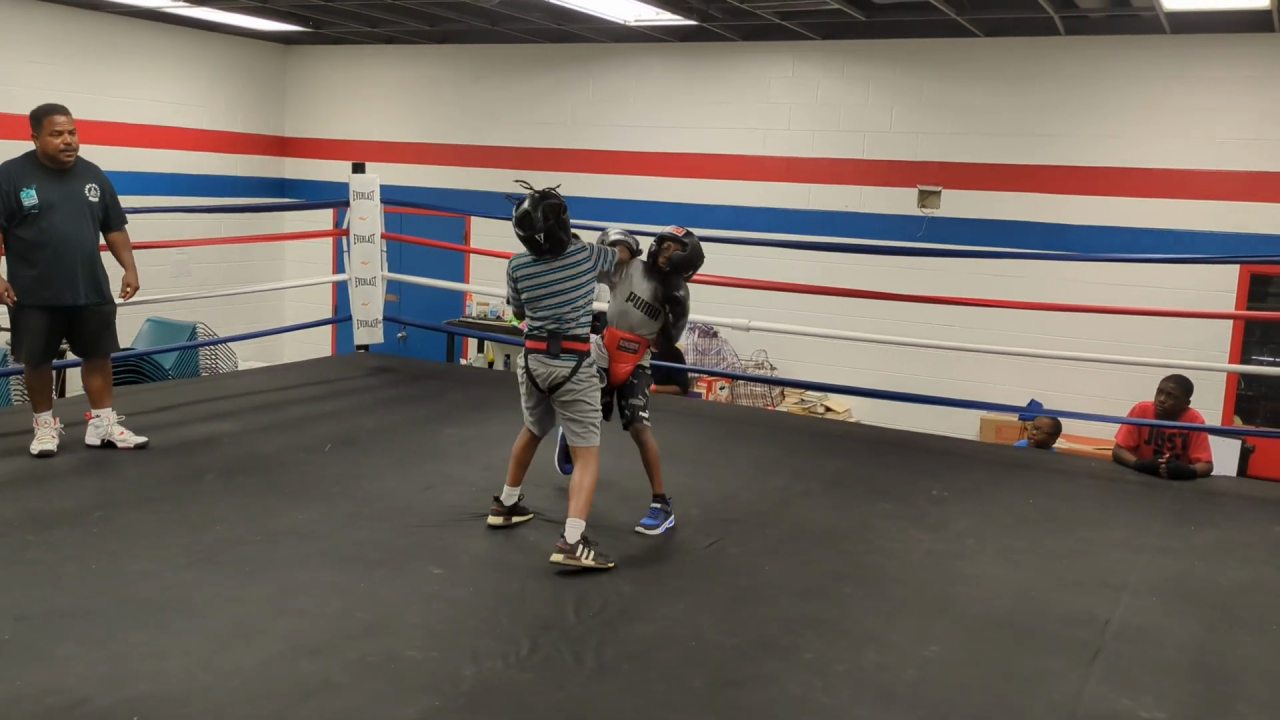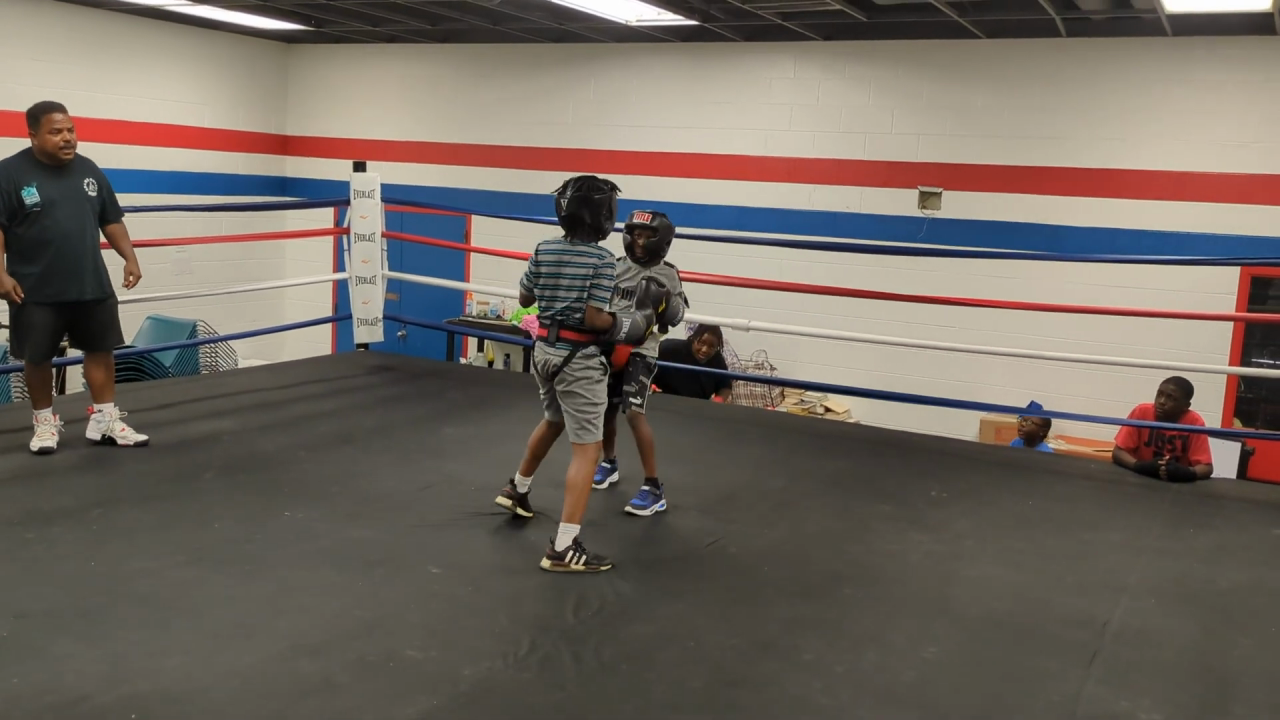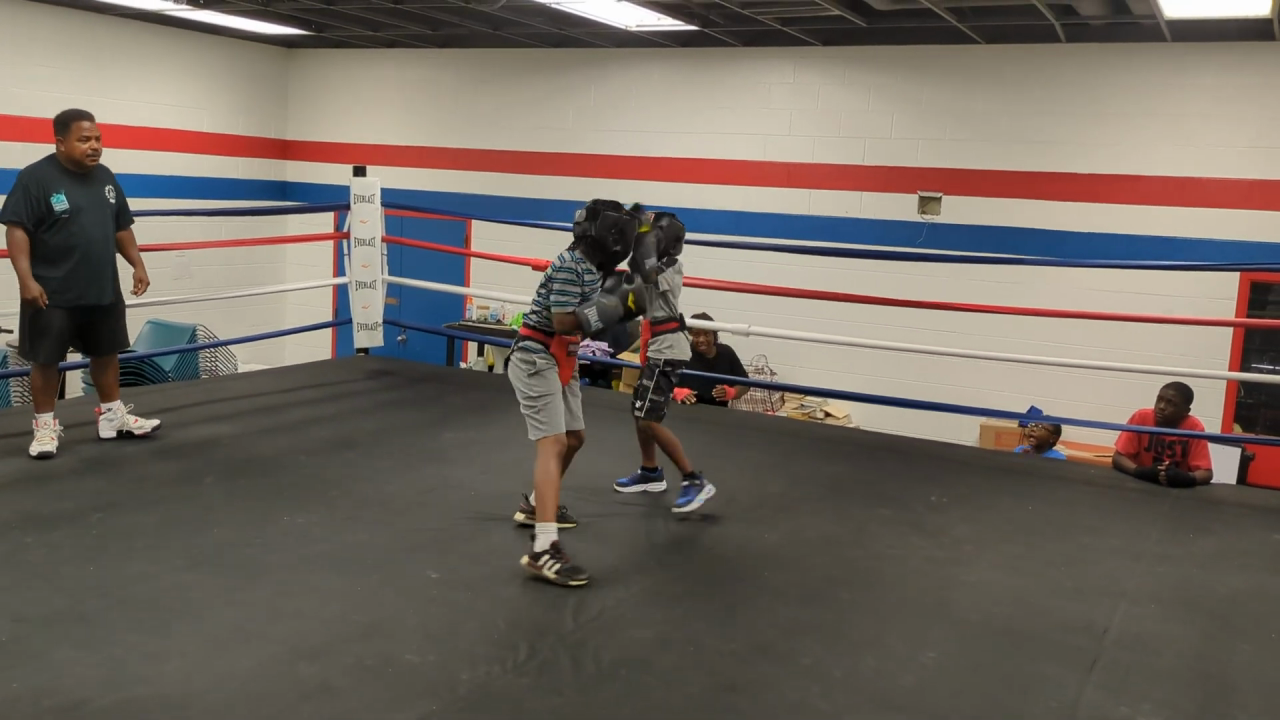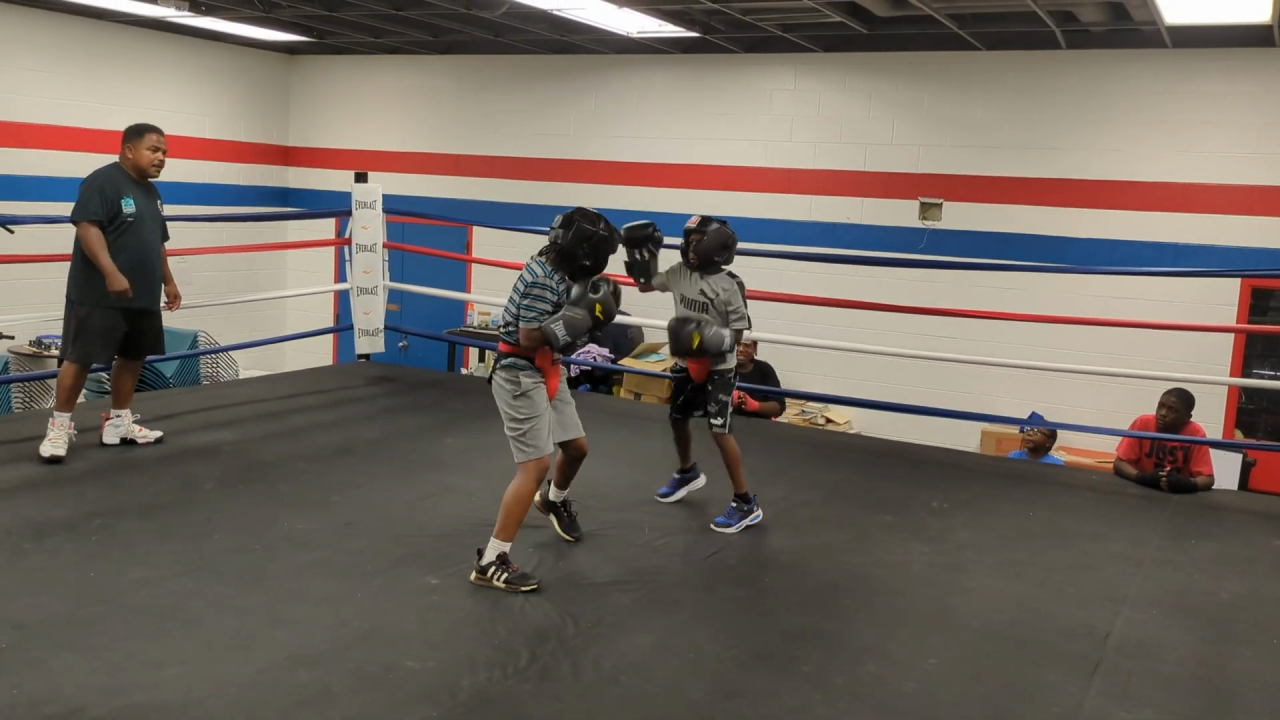
dt=0.4s
person 1, frame 1
left shoulder: (519, 267)
right shoulder: (586, 253)
right elbow: (625, 255)
right wrist: (623, 241)
left hip: (534, 360)
right hip: (574, 364)
left knee: (533, 429)
right knee: (587, 454)
left ankle: (505, 504)
right ankle: (574, 541)
person 1, frame 2
left shoulder: (543, 250)
right shoulder: (601, 259)
left elbow: (524, 298)
right elbow: (595, 320)
right wrist: (635, 323)
left hip: (544, 349)
right hip: (578, 356)
left knee: (554, 421)
right knee: (586, 448)
left ankle: (517, 489)
right ankle: (563, 548)
person 1, frame 3
left shoulder: (589, 265)
right shoulder: (569, 266)
left elbow: (594, 307)
right elbow: (563, 323)
left wrist: (616, 296)
right wrist: (612, 306)
left hip: (558, 360)
right hip: (534, 359)
left knee: (573, 437)
right knee: (551, 446)
left ankle: (535, 505)
right ankle: (543, 549)
person 1, frame 4
left shoulder: (557, 267)
right shoulder: (536, 281)
right elbow: (530, 339)
right wrist: (582, 316)
left hip: (548, 373)
right hip: (518, 377)
left knee: (576, 447)
right knee: (536, 466)
left ankle: (556, 500)
right ankle: (493, 560)
person 2, frame 1
left shoulder: (93, 176)
left elbow: (114, 228)
left wrist: (130, 268)
left hip: (91, 290)
right hip: (33, 293)
left knee: (98, 355)
right knee: (37, 359)
left ankle: (103, 424)
right ankle: (45, 426)
person 2, frame 2
left shoulder: (88, 170)
left elbow: (111, 221)
left wrist: (129, 258)
left hip: (91, 285)
right hip: (36, 290)
left knee: (101, 349)
right knee: (37, 356)
left ankle: (105, 421)
right ankle: (45, 423)
person 2, frame 3
left shoulder: (105, 178)
right shoulder: (36, 178)
left elbow: (121, 227)
left wrist: (138, 265)
left hip: (103, 290)
right hip: (54, 293)
left knee: (107, 353)
right knee: (45, 358)
left ankle: (113, 417)
right ankle: (45, 427)
person 2, frame 4
left shoulder: (151, 191)
right shoulder: (102, 182)
right elbow: (86, 228)
left wrist: (169, 282)
right wrist: (112, 273)
left hip: (141, 295)
right hip: (99, 295)
left knee: (133, 358)
right knee: (81, 358)
left ankle: (120, 423)
right ankle: (59, 426)
person 3, frame 1
left shoulder: (675, 295)
right shoulder: (628, 268)
left elbow: (666, 343)
left wrist: (678, 312)
left hip: (636, 366)
right hip: (602, 358)
left knee: (640, 430)
left ankle: (661, 505)
person 3, frame 2
left shoulder: (667, 274)
right shoulder: (618, 267)
left elbow: (677, 315)
left hip: (642, 352)
left knee: (635, 414)
right knee: (607, 409)
left ankle: (653, 487)
right ankle: (609, 463)
person 3, frame 3
left shoulder: (669, 265)
right shoulder: (656, 265)
left elbow: (647, 269)
left wrist: (647, 235)
left hip: (667, 352)
right hip: (655, 350)
left knee: (649, 420)
right knee: (640, 413)
left ankle: (693, 480)
right ankle: (651, 473)
person 3, frame 4
left shoulder: (729, 284)
right shoulder: (681, 272)
left elbow: (739, 331)
right elbow: (646, 283)
left wrist: (707, 340)
right wrist: (640, 252)
left hip: (719, 365)
right hip: (686, 362)
left knee: (720, 431)
right knee: (678, 418)
left ankle: (746, 504)
right ankle: (687, 473)
